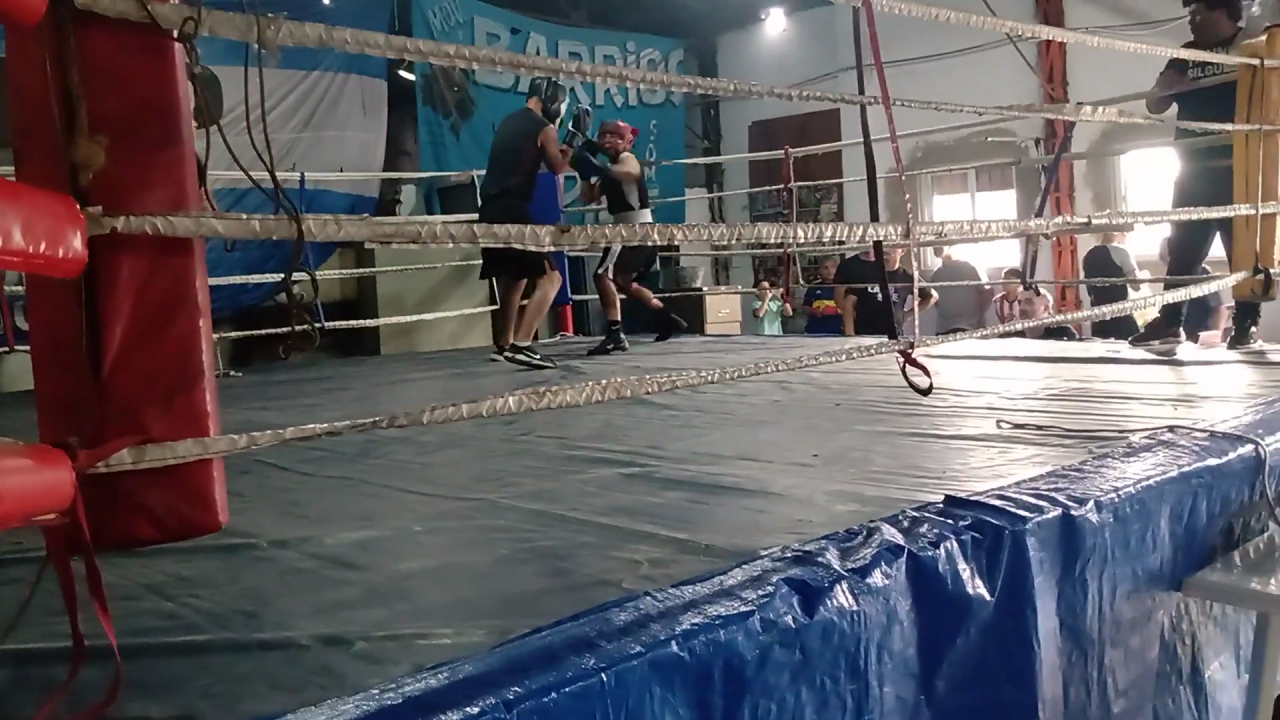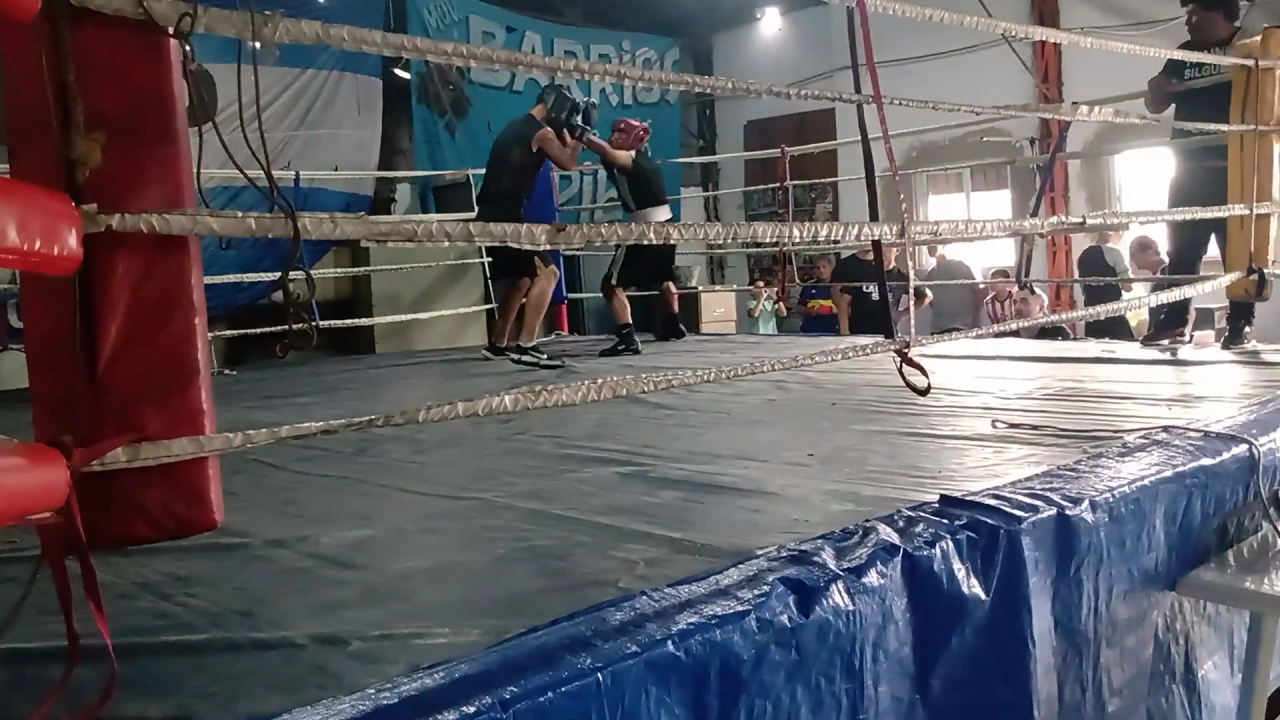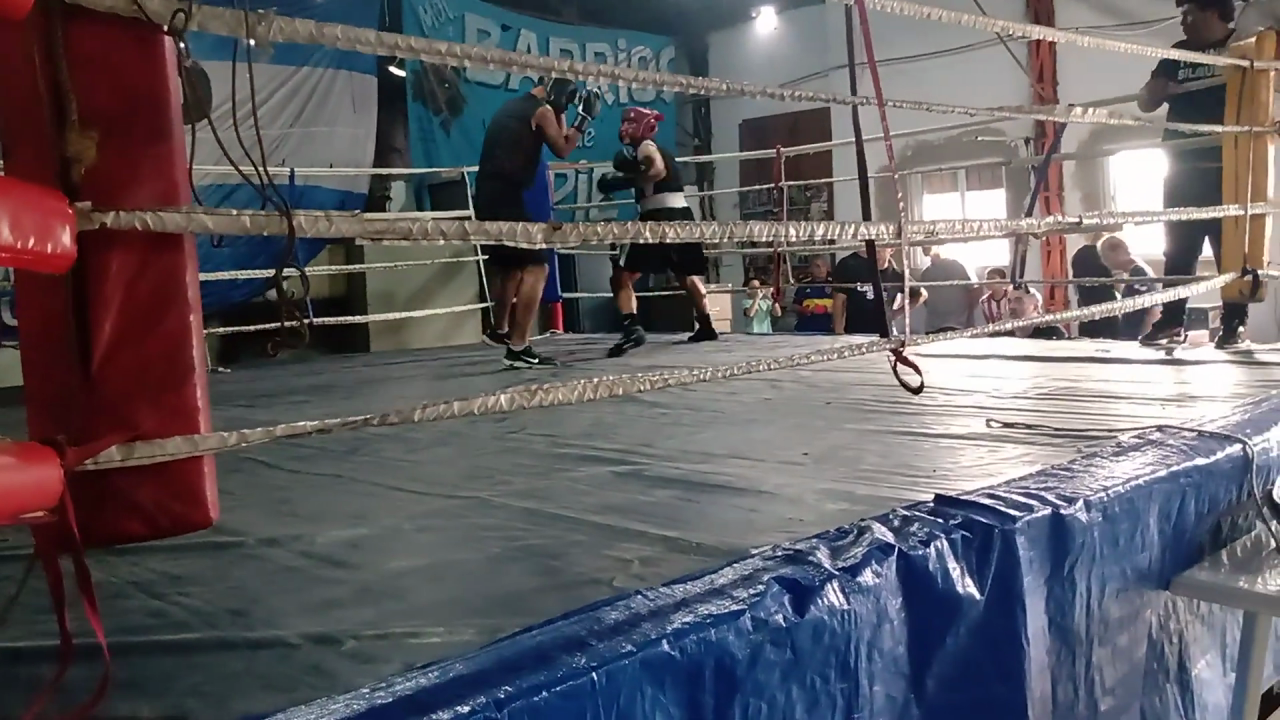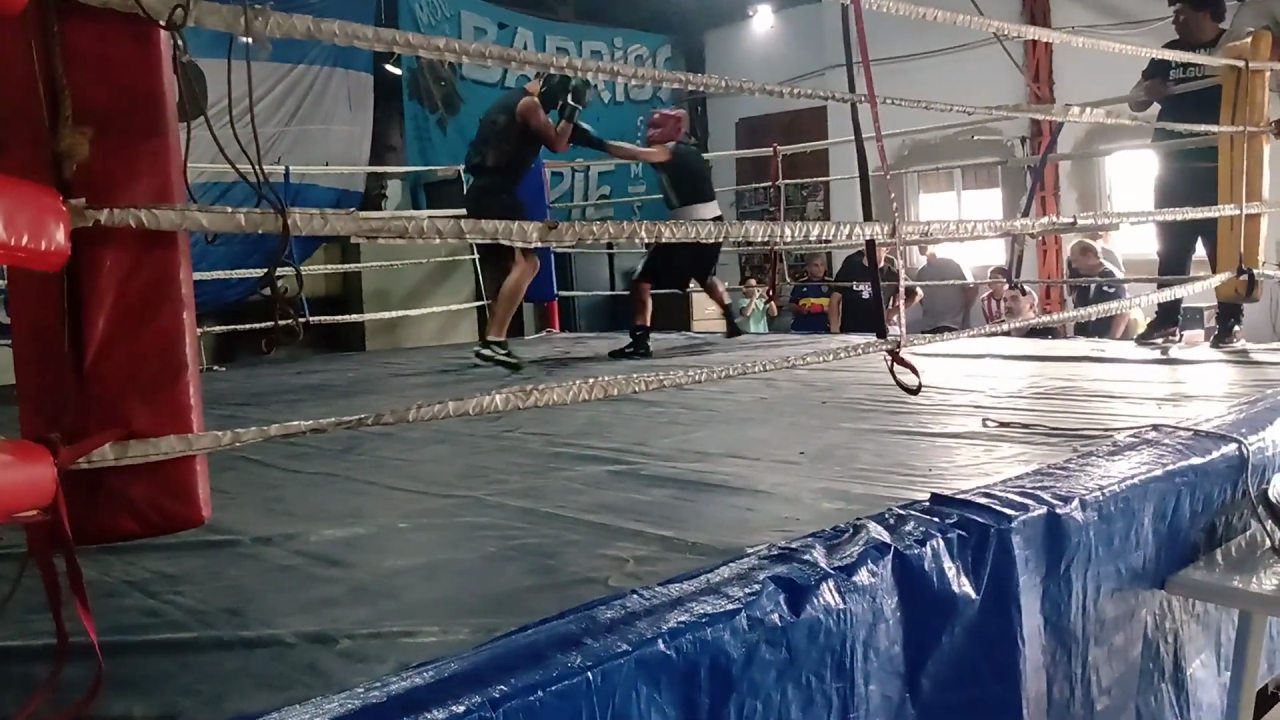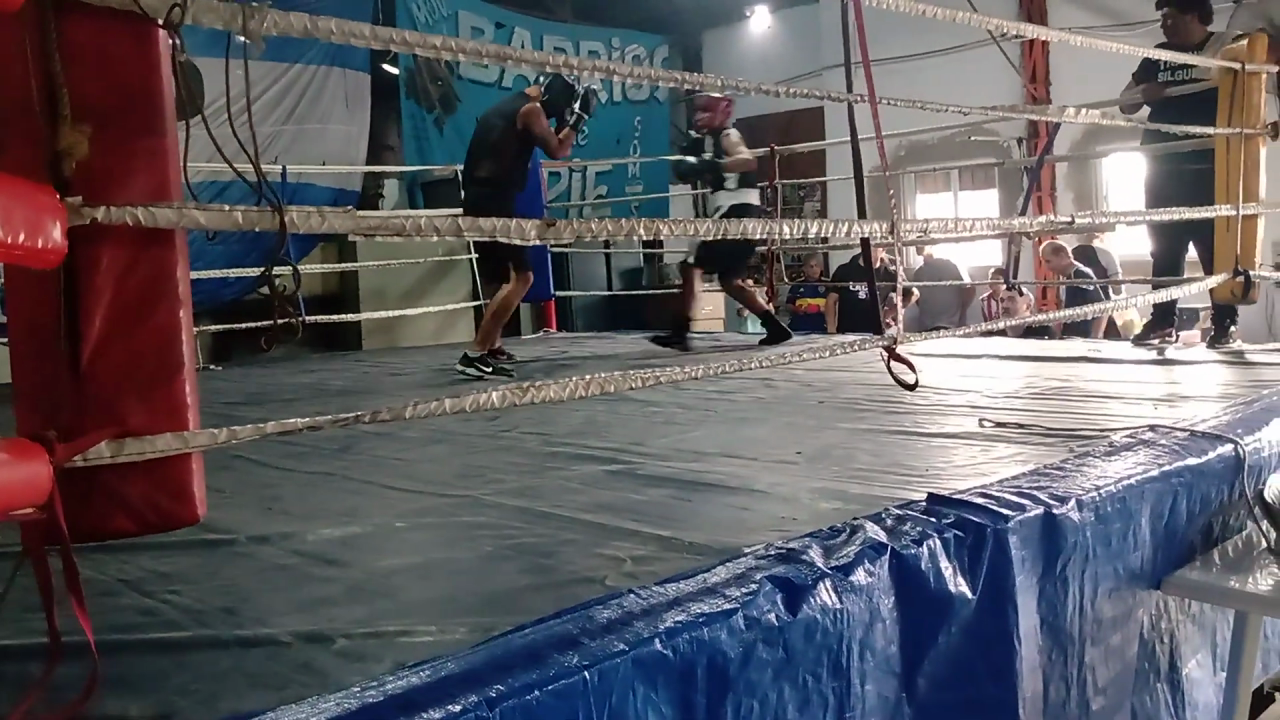
dt=0.2s
person 1, frame 1
right shoulder: (1186, 54)
right elbow: (1155, 106)
right wrist: (1165, 86)
right hip: (1196, 169)
right knee: (1183, 248)
left ankle: (1246, 323)
right ankle: (1169, 321)
person 1, frame 2
right shoulder: (1184, 54)
right elbow: (1155, 107)
right wrist: (1156, 89)
right hip: (1191, 168)
right knee: (1182, 247)
left ankle: (1240, 323)
right ankle: (1174, 321)
person 1, frame 3
right shoulder: (1178, 53)
right elbow: (1146, 105)
right wrist: (1152, 90)
right hip: (1183, 168)
right knee: (1178, 247)
left ankle: (1234, 324)
right ankle: (1171, 321)
person 1, frame 4
right shoulder: (1169, 53)
right elbow: (1135, 103)
right wrist: (1147, 90)
left hip: (1219, 168)
right hip: (1174, 168)
right knee: (1171, 247)
left ankle: (1230, 322)
right ankle: (1167, 320)
person 1, frame 5
right shoulder: (1157, 57)
right elbow: (1125, 105)
right wrist: (1142, 92)
left hip: (1209, 170)
right hip: (1164, 170)
left knee: (1215, 246)
right knee: (1164, 248)
left ankle: (1225, 323)
right ankle: (1162, 321)
person 2, frame 1
left shoulder: (508, 122)
right shoulder: (543, 128)
right elbow: (558, 167)
left hip: (491, 212)
right hip: (512, 213)
left knee: (516, 278)
right knee: (550, 278)
left ankle: (505, 345)
right ankle: (521, 345)
person 2, frame 2
left shoulder: (517, 127)
right shoulder: (542, 132)
left elbow: (558, 150)
right elbow: (567, 162)
left wrist: (565, 130)
left hip: (491, 213)
right hip: (505, 214)
left knee: (519, 278)
right knee: (547, 273)
left ankle: (498, 344)
right ankle: (525, 346)
person 2, frame 3
left shoulder: (513, 106)
right shoulder: (541, 110)
left elbow: (546, 141)
right elbow: (563, 149)
left wrist: (564, 116)
right wrist: (584, 118)
left hip: (488, 193)
right hip: (503, 195)
left knee: (512, 265)
right knee: (536, 268)
left ankle: (500, 330)
right ankle: (518, 348)
person 2, frame 4
left shoulder: (511, 100)
right shoulder: (529, 103)
left elbow: (542, 138)
right elbow: (556, 144)
left wrist: (565, 111)
right wrist: (573, 109)
left hip: (484, 191)
right hip: (495, 191)
left knee: (511, 263)
right knee: (526, 262)
left ankle: (493, 338)
right ankle: (493, 340)
person 2, frame 5
left shoulder: (509, 105)
right shoulder: (529, 109)
left elbow: (549, 143)
right elbow: (557, 151)
left wrist: (565, 120)
right wrist: (579, 116)
left hip: (481, 198)
right hip: (491, 200)
left knee: (512, 277)
right knee: (520, 278)
left ankle: (489, 346)
right ankle: (475, 354)
person 3, frame 1
left shoulder: (627, 159)
right shoulder: (608, 171)
left elbow: (629, 173)
right elbow: (588, 197)
left wrist: (599, 168)
right wrist: (587, 172)
left knee: (604, 276)
right knee: (627, 282)
left ankle: (615, 334)
right ankle: (667, 319)
person 3, frame 2
left shoulder: (627, 157)
right shoulder: (645, 161)
left elbow: (606, 151)
right wrist: (612, 171)
left knee: (612, 285)
right knee: (662, 278)
left ankle: (627, 337)
right ankle: (673, 324)
person 3, frame 3
left shoulder: (646, 146)
right shoulder: (657, 150)
left elbow: (658, 171)
left wrist: (622, 182)
right wrist: (629, 168)
left hip: (658, 217)
right hip: (682, 214)
left knee: (622, 274)
right knee: (688, 275)
left ankle: (632, 328)
right ankle: (705, 326)
person 3, frame 4
left shoulder: (668, 150)
right shoulder: (693, 153)
left elbow: (639, 153)
left wrist: (596, 142)
right hip: (712, 222)
left knee: (642, 283)
right knee: (705, 277)
left ankle: (640, 342)
right ankle: (730, 320)
person 3, frame 5
left shoulder: (729, 136)
right shoulder: (711, 142)
left elbow: (748, 161)
left wrist: (709, 165)
right wrist: (697, 166)
left hip: (736, 210)
right hip: (747, 213)
left knee: (692, 266)
right knee: (730, 279)
left ankle: (680, 331)
right ankle: (775, 327)
